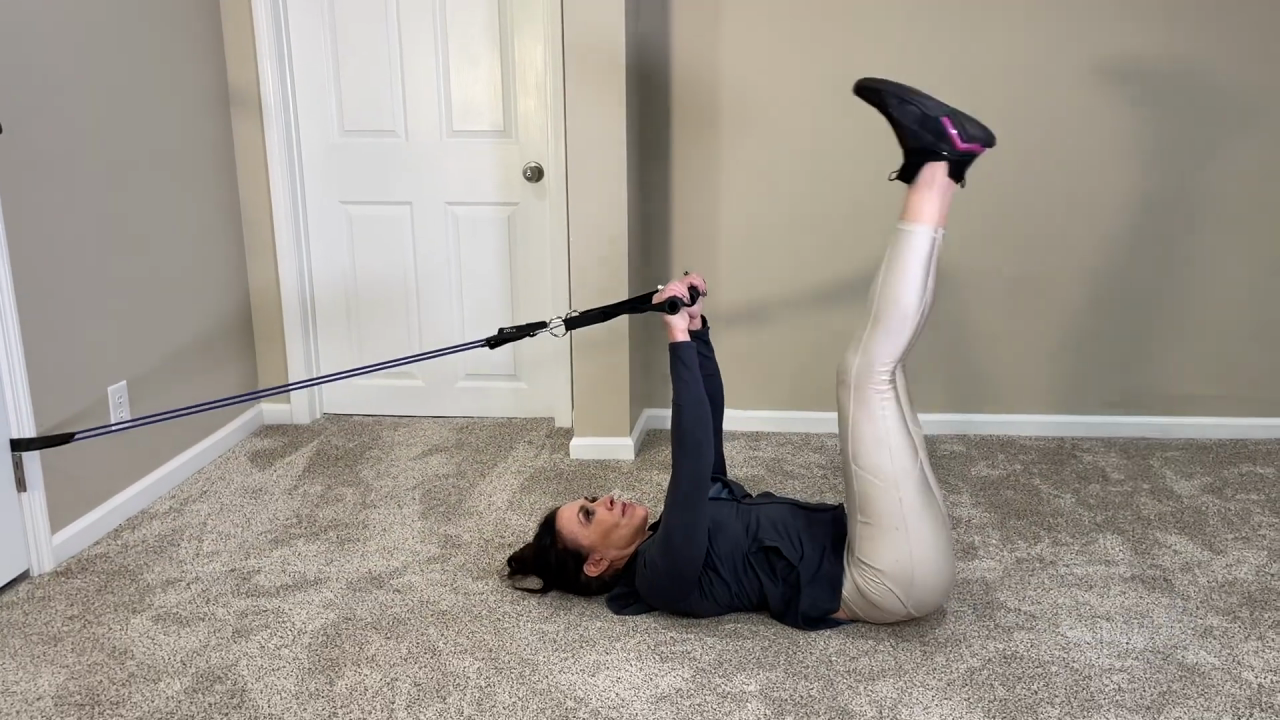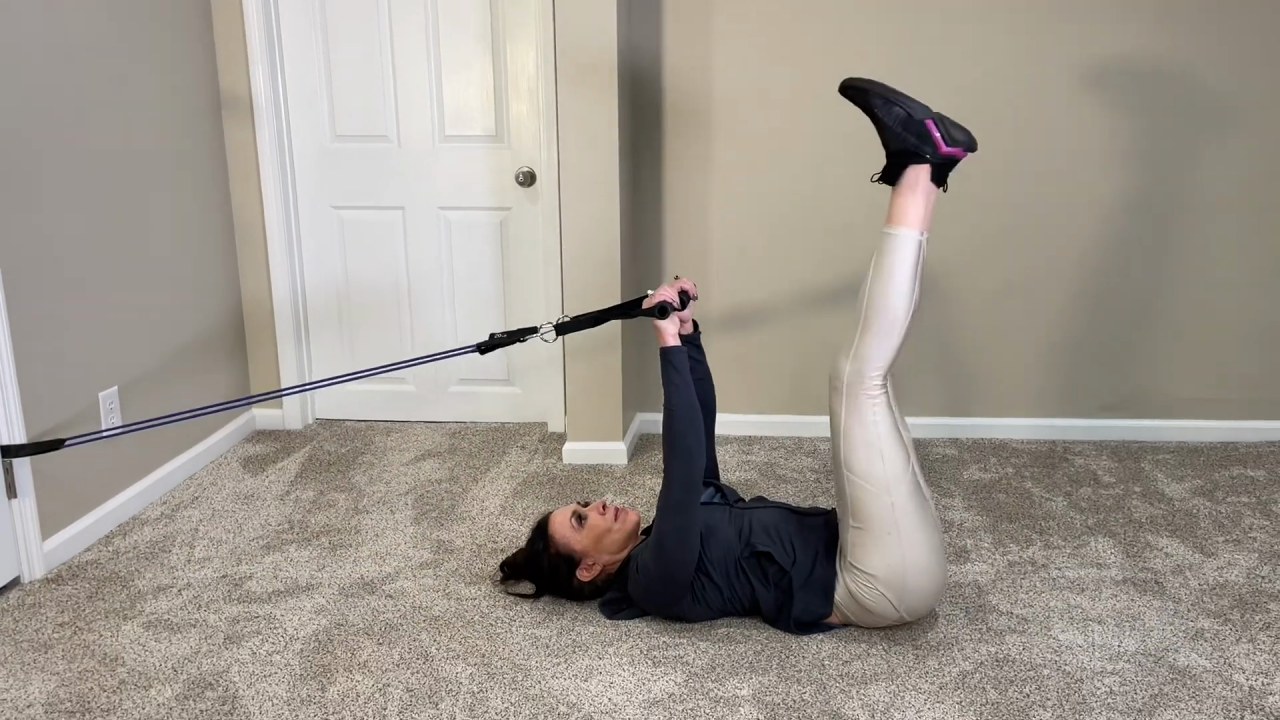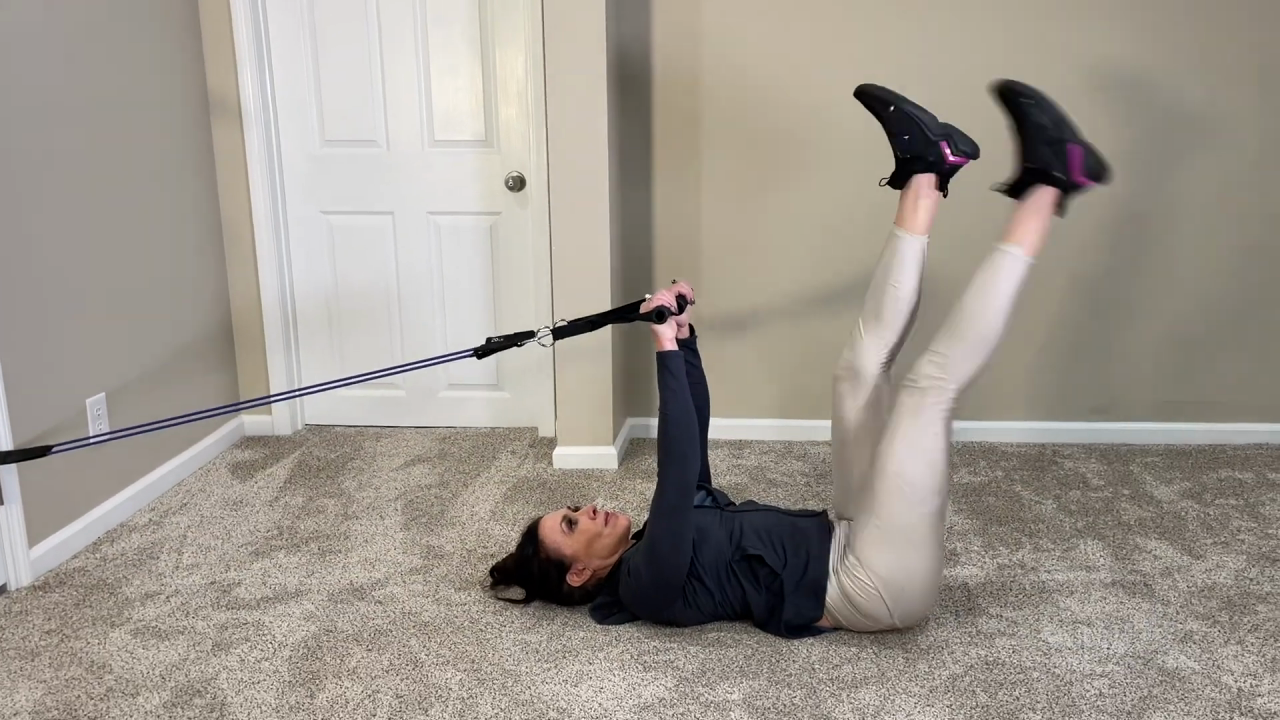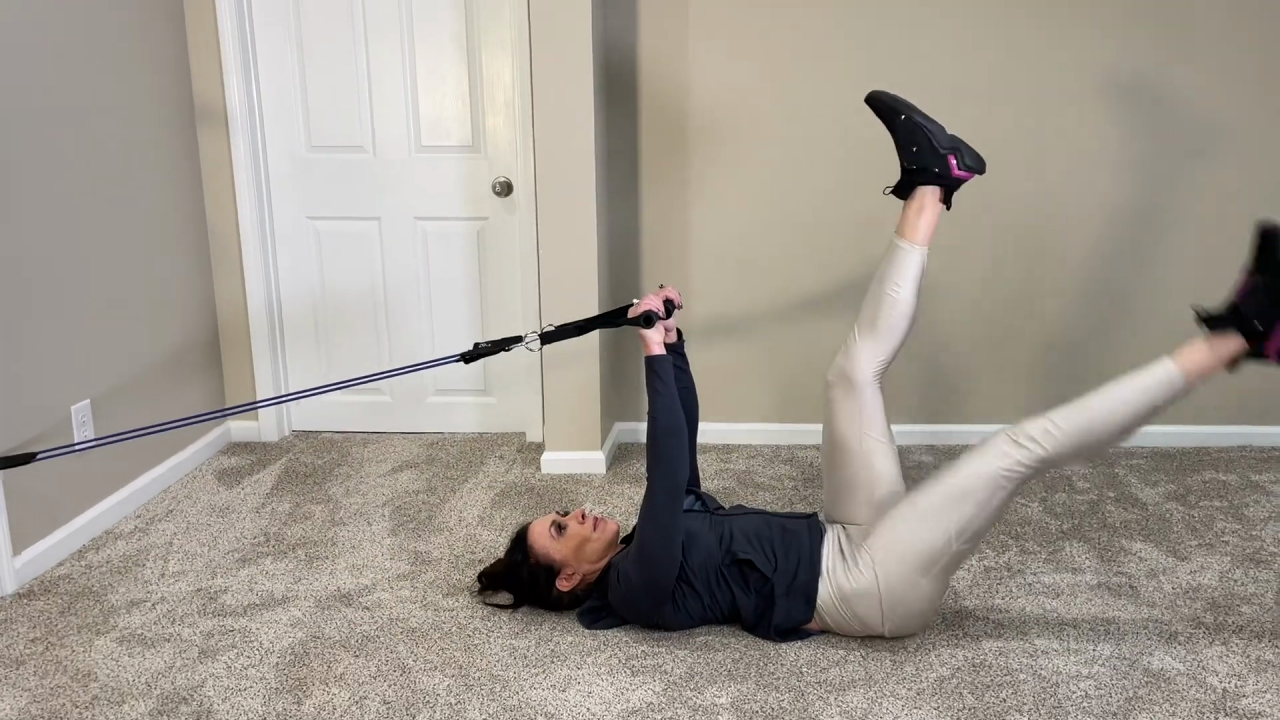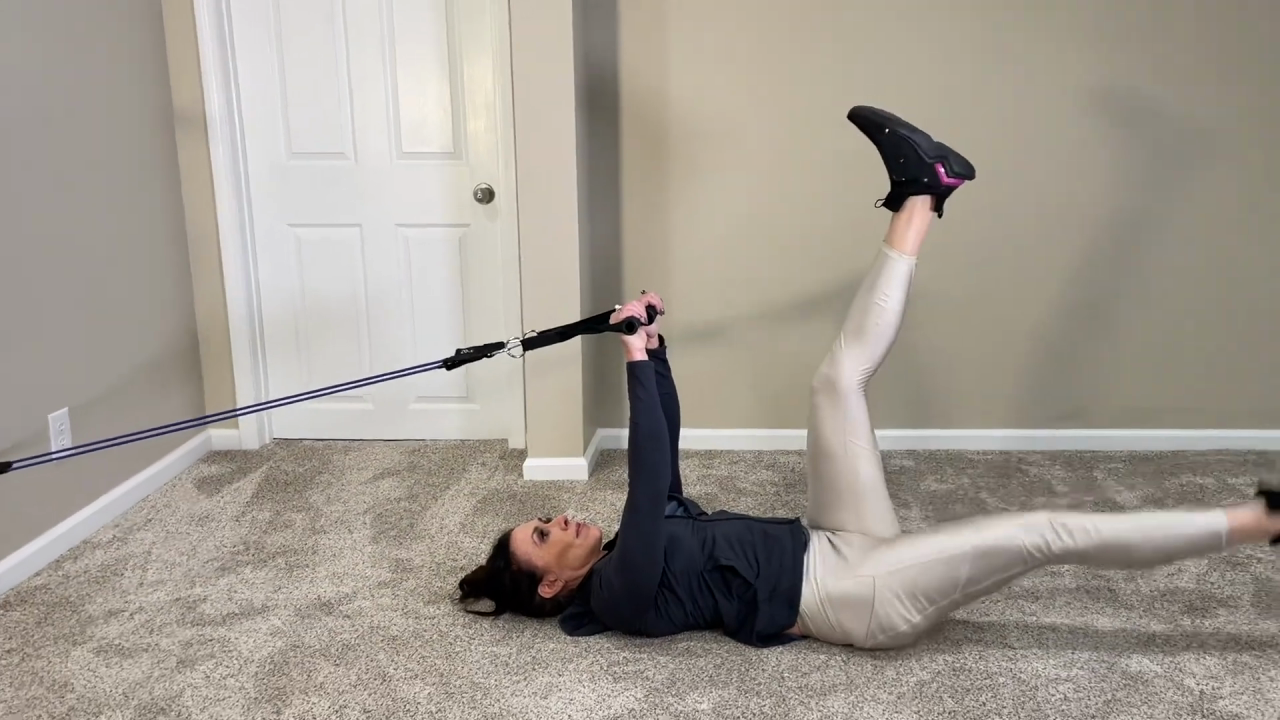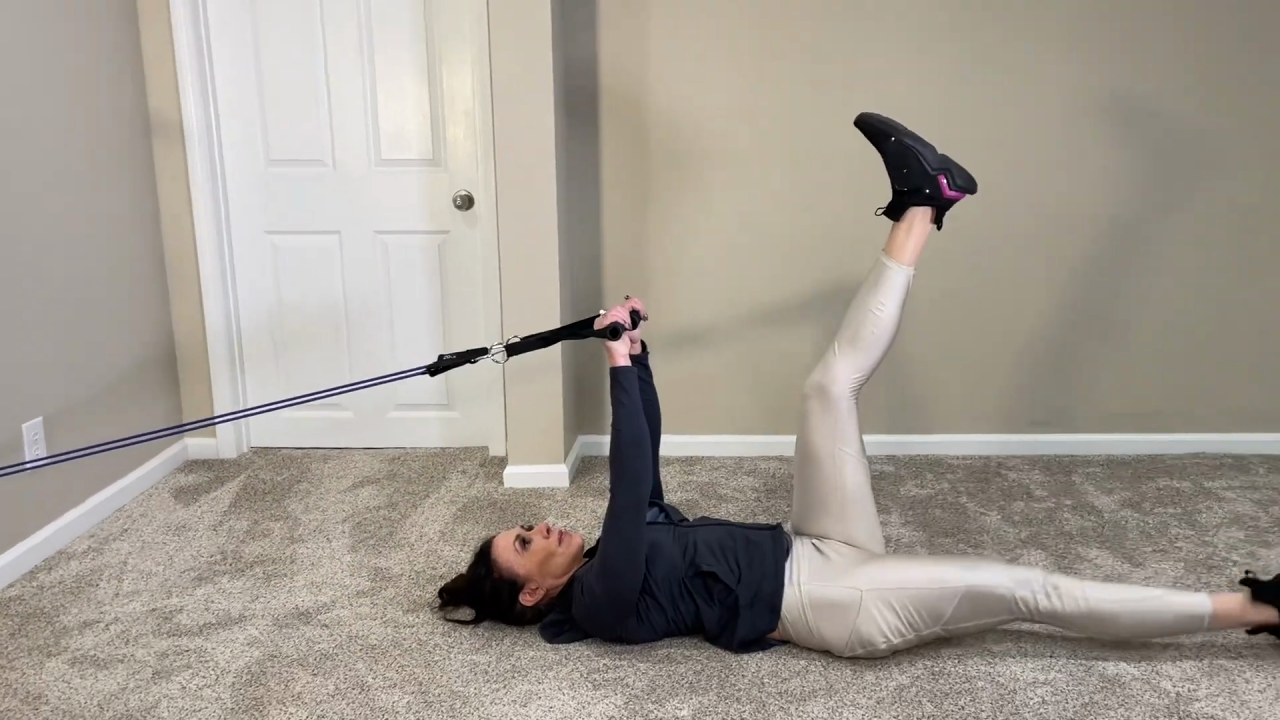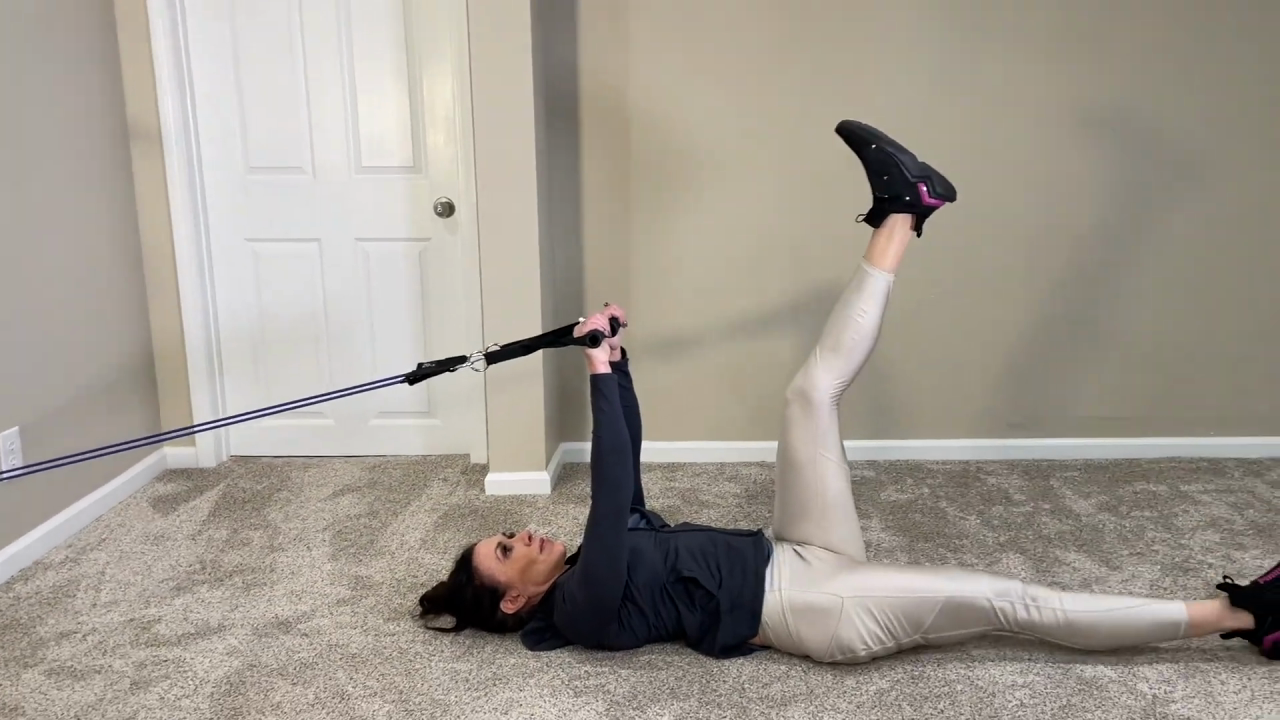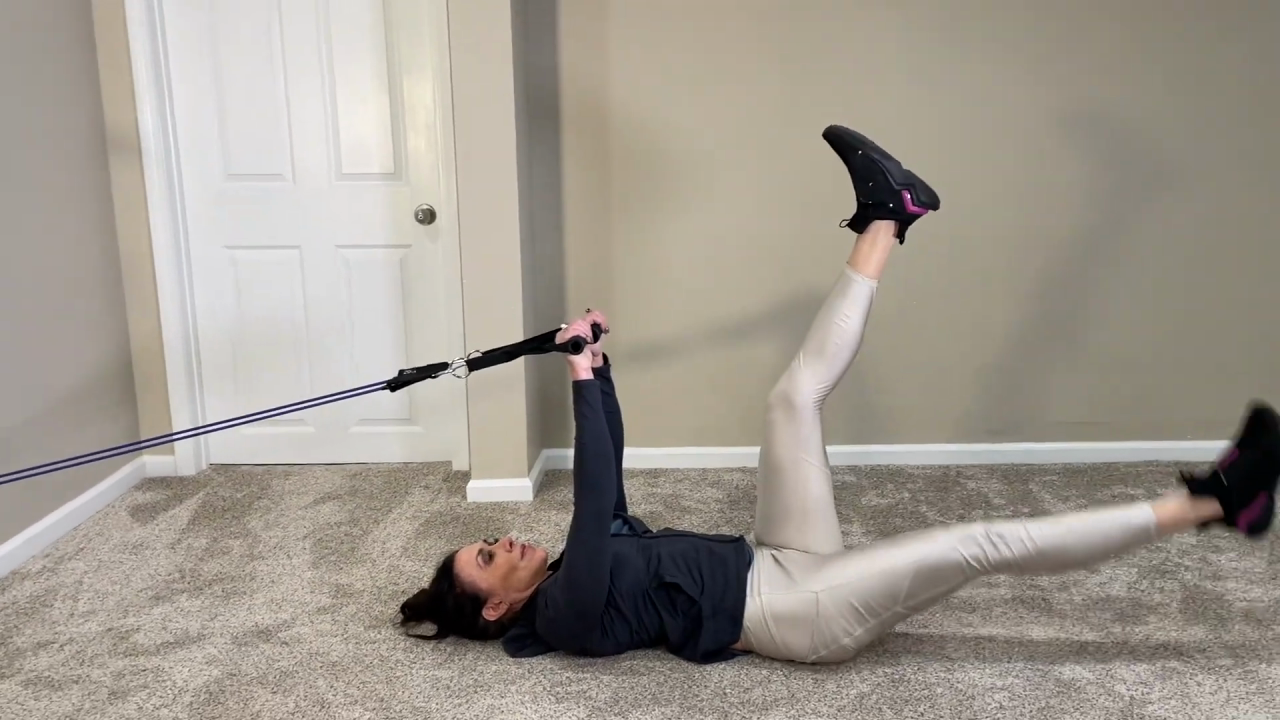
dt=0.3s
person 1, frame 1
left shoulder: (675, 536)
right shoulder: (666, 574)
left elbow: (706, 434)
right elbow: (693, 462)
left wrist: (695, 329)
right wrist: (679, 345)
right hip: (899, 579)
left knee: (878, 362)
right knee: (867, 369)
left ankle: (938, 171)
right ankle: (935, 163)
person 1, frame 2
left shoulder: (663, 541)
right shoulder: (657, 579)
left elbow: (698, 440)
right elbow: (682, 467)
left wrist: (685, 332)
right wrist: (669, 349)
right hip: (890, 582)
left knee: (861, 370)
right knee: (859, 374)
left ankle: (921, 170)
right ankle: (914, 169)
person 1, frame 3
left shoulder: (666, 547)
right shoulder: (653, 583)
left elbow: (687, 456)
right elbow: (677, 472)
left wrist: (679, 337)
right wrist: (668, 355)
left hip: (847, 543)
right hip: (876, 589)
left knee: (860, 364)
right knee: (930, 381)
left ankle: (922, 179)
right ankle: (1044, 189)
person 1, frame 4
left shoulder: (648, 547)
right shoulder: (638, 587)
left elbow: (679, 453)
right elbow: (665, 474)
left wrist: (670, 341)
right wrist: (654, 360)
left hip: (846, 545)
right hip: (868, 588)
left knee: (854, 368)
right knee: (1020, 445)
person 1, frame 5
left shoulder: (628, 558)
right shoulder: (619, 592)
left elbow: (660, 464)
right elbow: (647, 481)
left wrist: (652, 350)
right wrist: (636, 366)
left hip: (834, 548)
right hip: (853, 598)
left knee: (839, 375)
right knee: (1046, 530)
left ankle: (918, 199)
person 1, frame 6
left shoulder: (611, 562)
right shoulder: (602, 601)
left elbow: (641, 475)
right elbow: (628, 486)
left wrist: (634, 354)
right wrist: (618, 371)
left hip: (817, 556)
right hip: (836, 605)
left knee: (832, 382)
right knee: (1028, 588)
left ankle: (919, 207)
person 1, frame 7
left shoulder: (591, 568)
right shoulder: (583, 607)
left elbow: (624, 470)
right elbow: (610, 496)
left wrist: (615, 362)
right wrist: (599, 379)
left hip: (795, 557)
right hip: (818, 611)
left knee: (814, 388)
right knee: (1009, 600)
left ankle: (899, 216)
person 1, frame 8
left shoulder: (579, 577)
right shoulder: (567, 615)
left elbow: (605, 496)
right elbow: (592, 504)
left wrist: (595, 369)
right wrist: (581, 386)
left hip: (777, 567)
right hip: (792, 612)
left knee: (795, 393)
right knee: (979, 542)
left ankle: (883, 221)
right ankle: (1202, 503)
